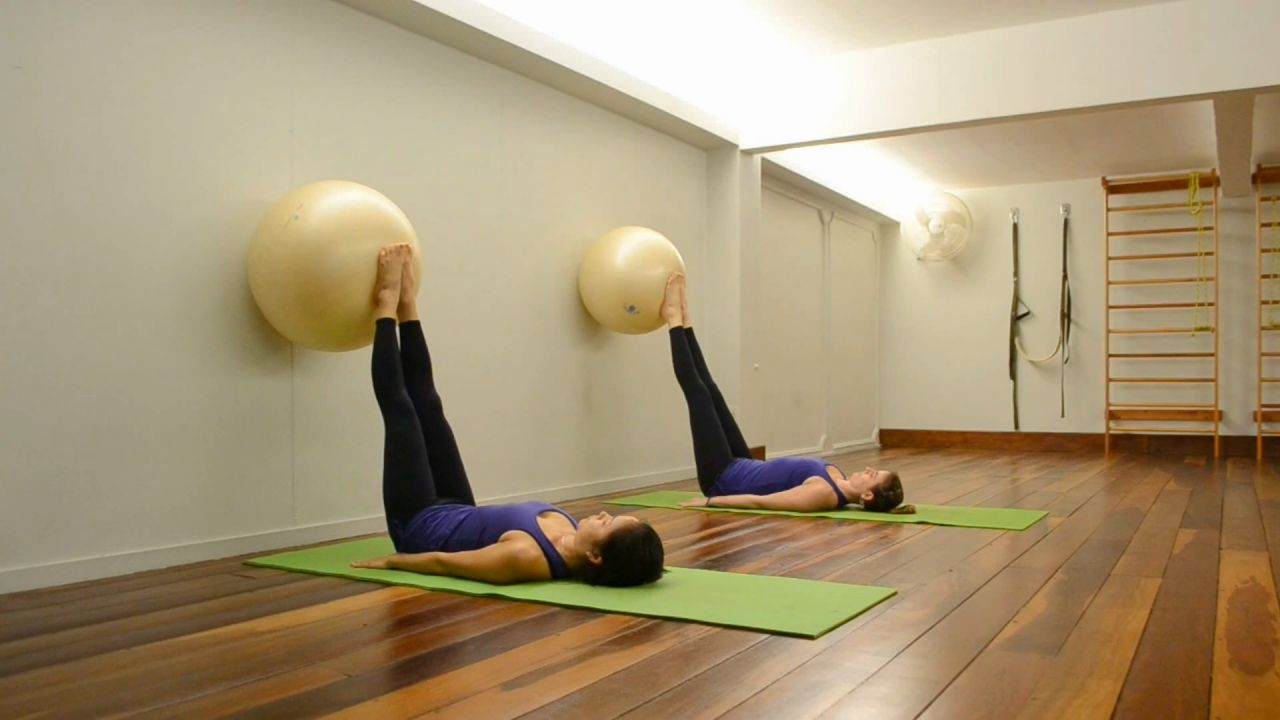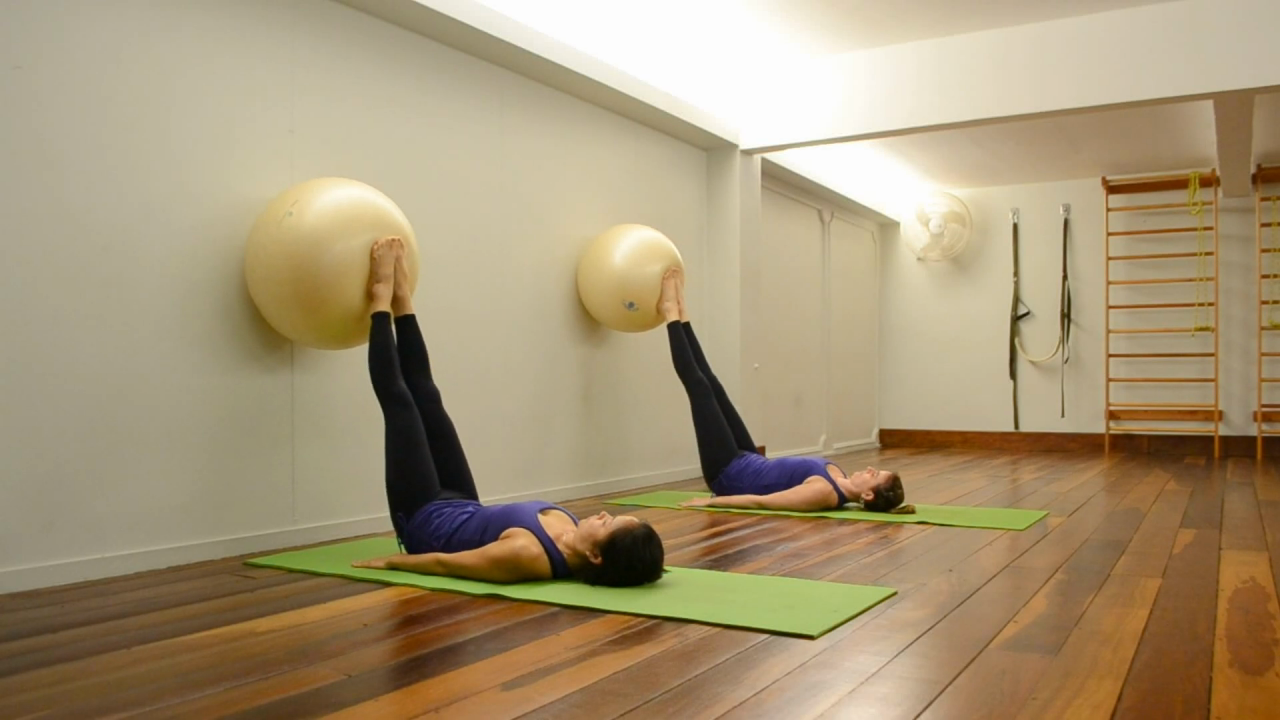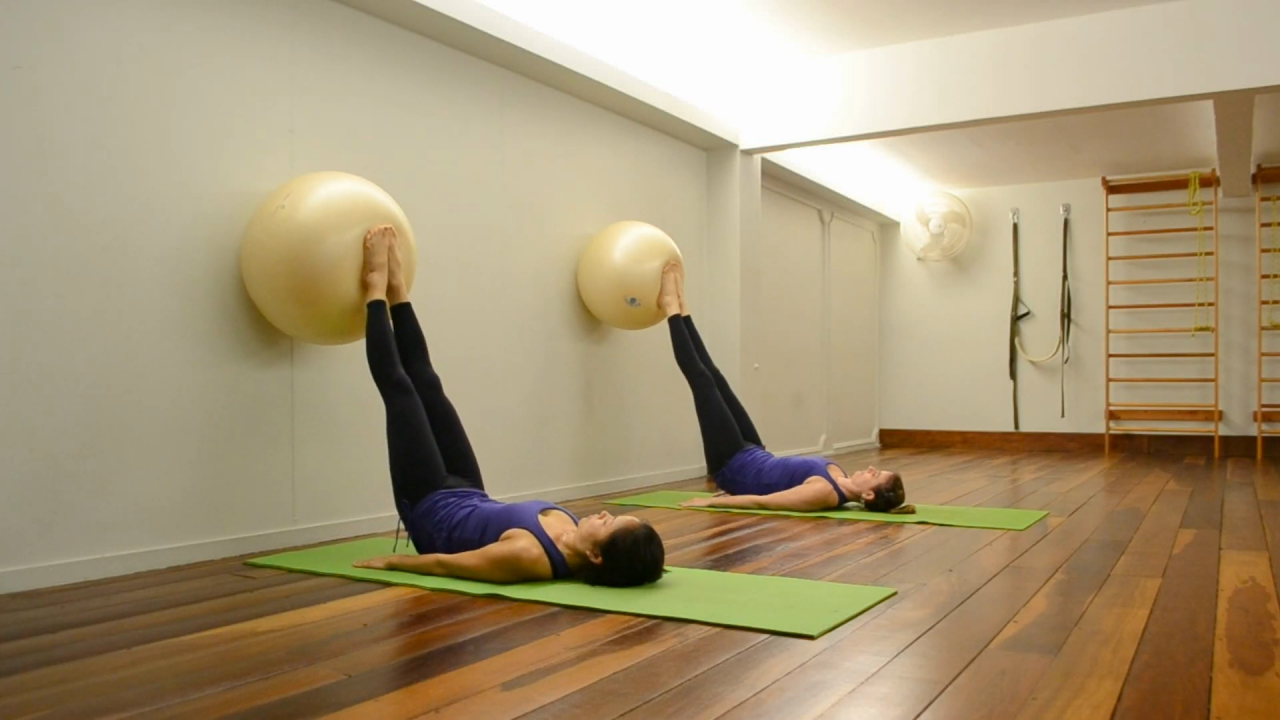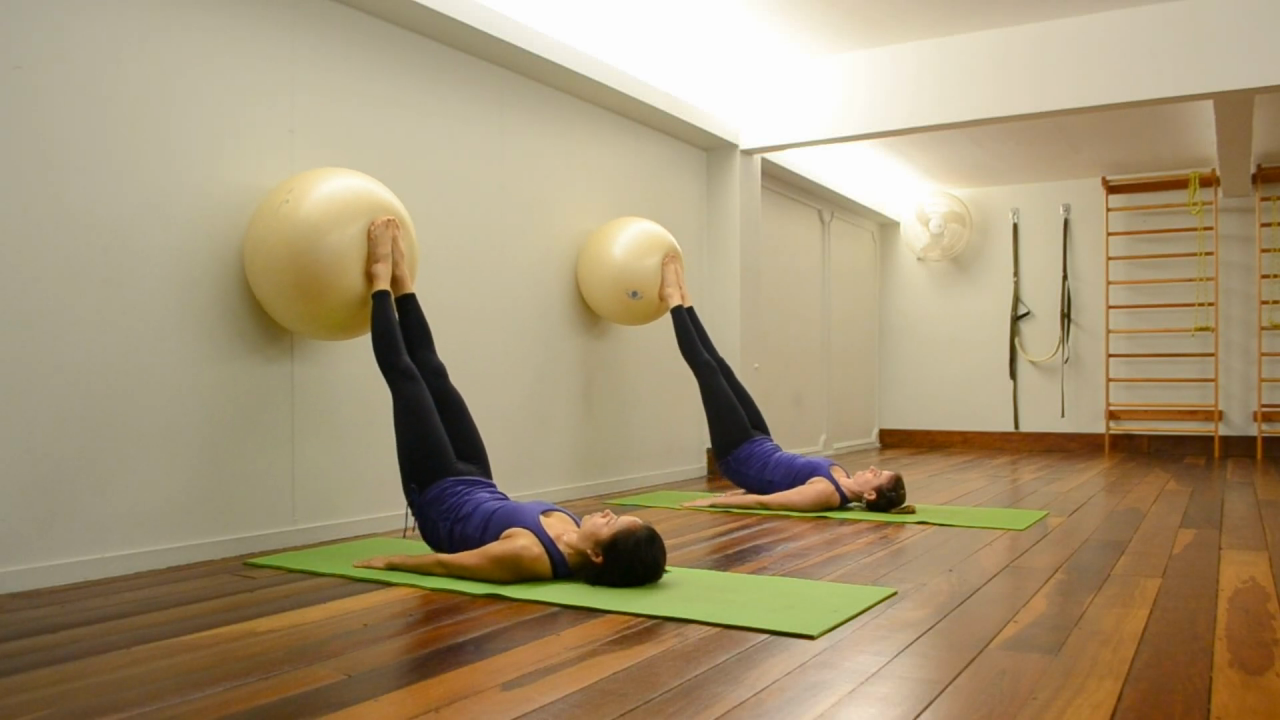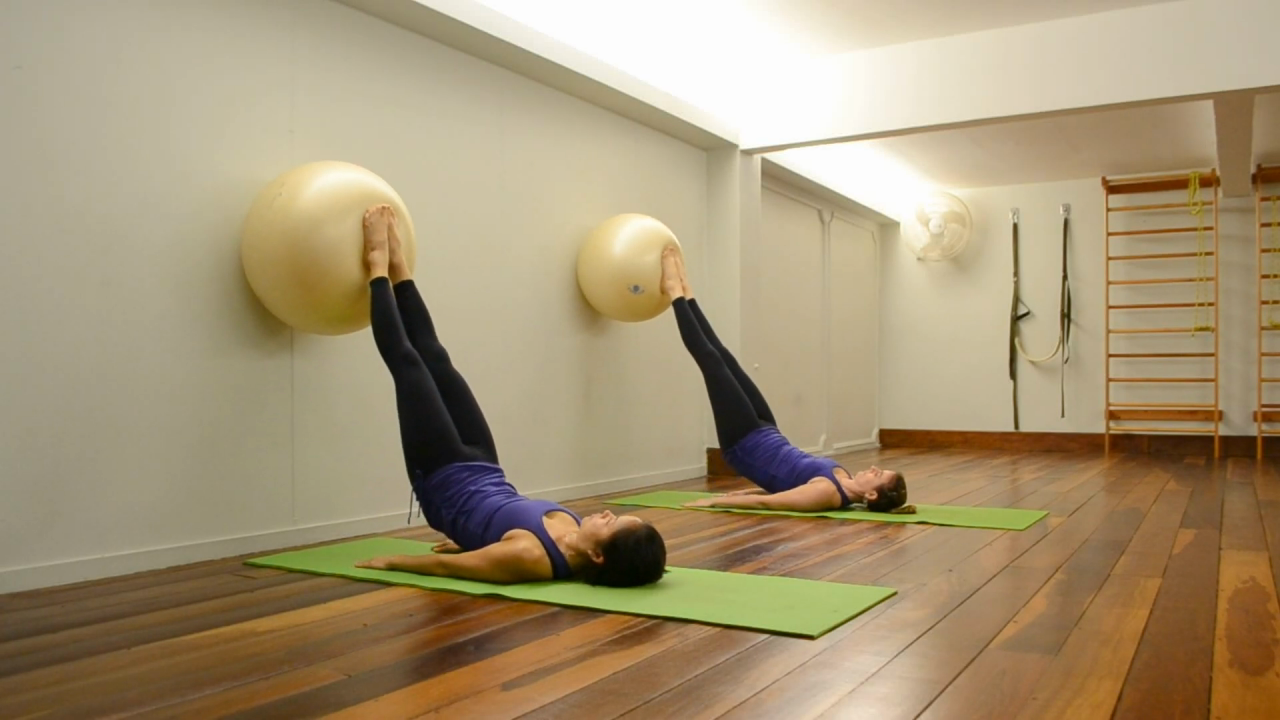
dt=1s
person 1, frame 1
left shoulder: (527, 557)
right shoulder: (573, 540)
left elbow: (442, 562)
left hip: (419, 524)
right hip: (455, 514)
left knee: (399, 407)
left ankle: (389, 303)
right ankle: (405, 304)
person 1, frame 2
left shoulder: (528, 556)
right shoulder: (573, 538)
left elbow: (443, 564)
left hip: (425, 520)
right hip: (461, 510)
left knee: (399, 400)
right knee: (426, 397)
left ankle: (382, 297)
right ankle: (399, 299)
person 1, frame 3
left shoulder: (529, 557)
right shoulder: (574, 540)
left elbow: (442, 564)
left hip: (432, 509)
right hip: (467, 500)
left knee: (399, 387)
right knee: (426, 384)
left ankle: (377, 286)
right ankle: (393, 288)
person 1, frame 4
left shoulder: (529, 556)
right shoulder: (573, 539)
left elbow: (443, 564)
left hip: (441, 497)
right hip: (474, 490)
left knee: (405, 376)
right knee: (433, 375)
left ankle: (382, 277)
right ankle: (398, 277)
person 1, frame 5
left shoulder: (531, 558)
right shoulder: (574, 538)
left elbow: (443, 566)
left hip: (446, 482)
right hip: (481, 477)
left knee: (407, 361)
right knee: (434, 360)
left ankle: (379, 263)
right ankle: (394, 264)
person 2, frame 1
left shoulder: (825, 493)
right shoulder: (837, 480)
left elbow: (760, 502)
left hip: (724, 479)
right hip: (740, 469)
left knee: (698, 392)
left ankle: (674, 319)
person 2, frame 2
left shoulder: (825, 493)
right shoulder: (838, 480)
left elbow: (760, 502)
left wrist: (711, 501)
left hip: (730, 473)
right hip: (746, 462)
left knee: (699, 386)
right knee: (712, 386)
left ankle: (671, 313)
right ankle: (679, 313)
person 2, frame 3
left shoulder: (825, 493)
right shoulder: (837, 479)
left elbow: (761, 502)
left wrist: (711, 501)
left hip: (734, 465)
right hip: (751, 457)
left knee: (702, 378)
right knee: (715, 378)
left ankle: (672, 307)
right ankle: (679, 307)
person 2, frame 4
left shoulder: (828, 494)
right shoulder: (841, 479)
left elbow: (763, 502)
left hip: (740, 455)
right hip: (759, 448)
left knee: (706, 368)
right knee: (720, 368)
left ankle: (674, 298)
right ankle: (682, 300)
person 2, frame 5
left shoulder: (829, 494)
right shoulder: (843, 482)
left elbow: (765, 503)
left hip: (746, 444)
right hip: (764, 437)
left knee: (711, 359)
right knee: (724, 358)
left ankle: (675, 292)
right ankle: (684, 293)
